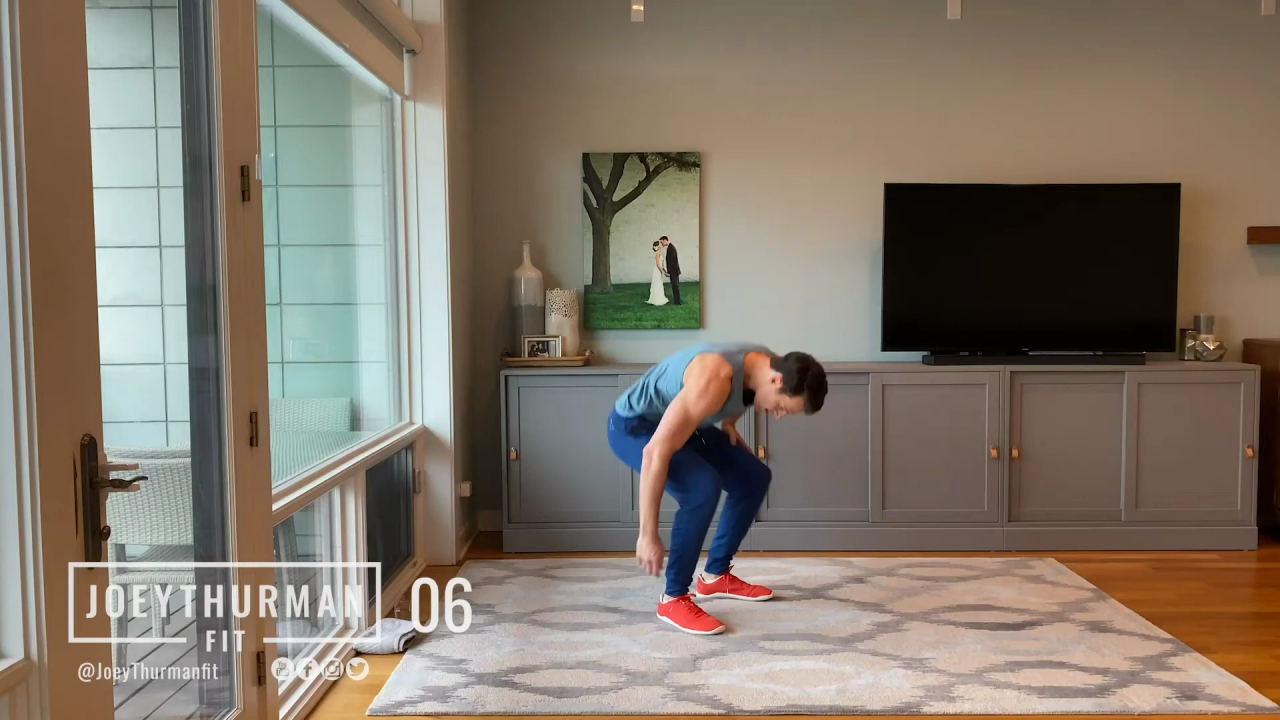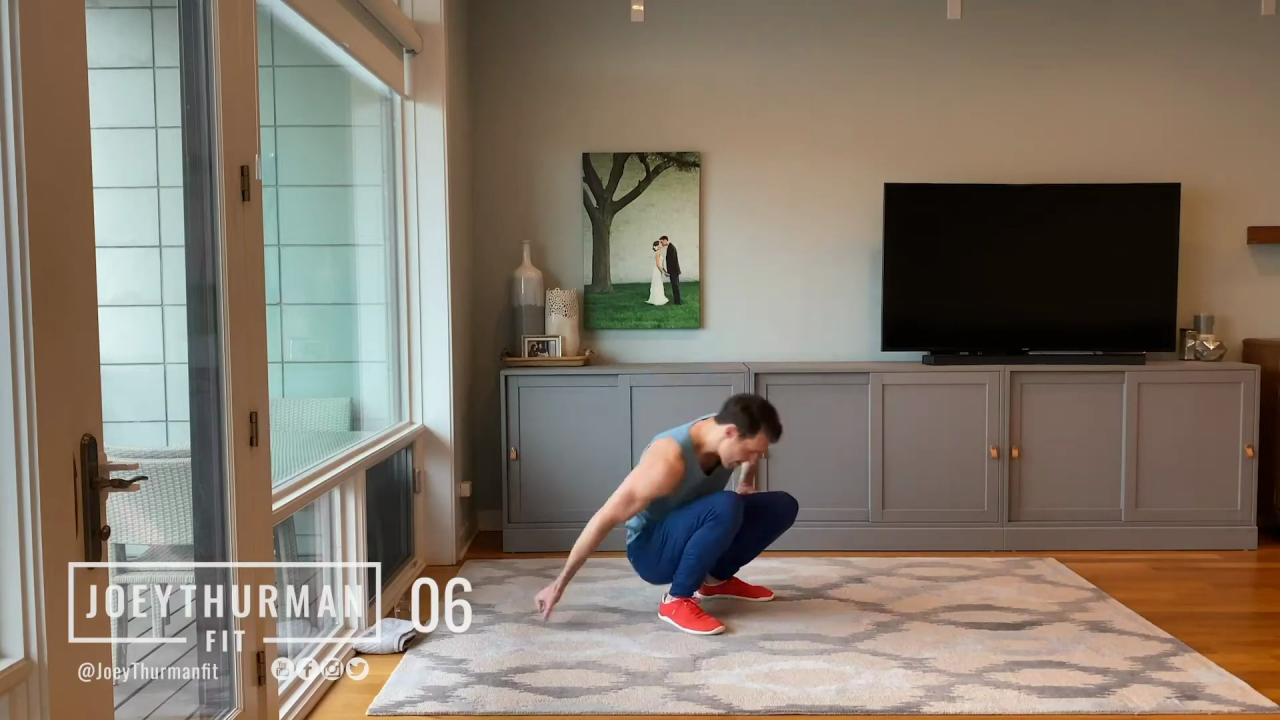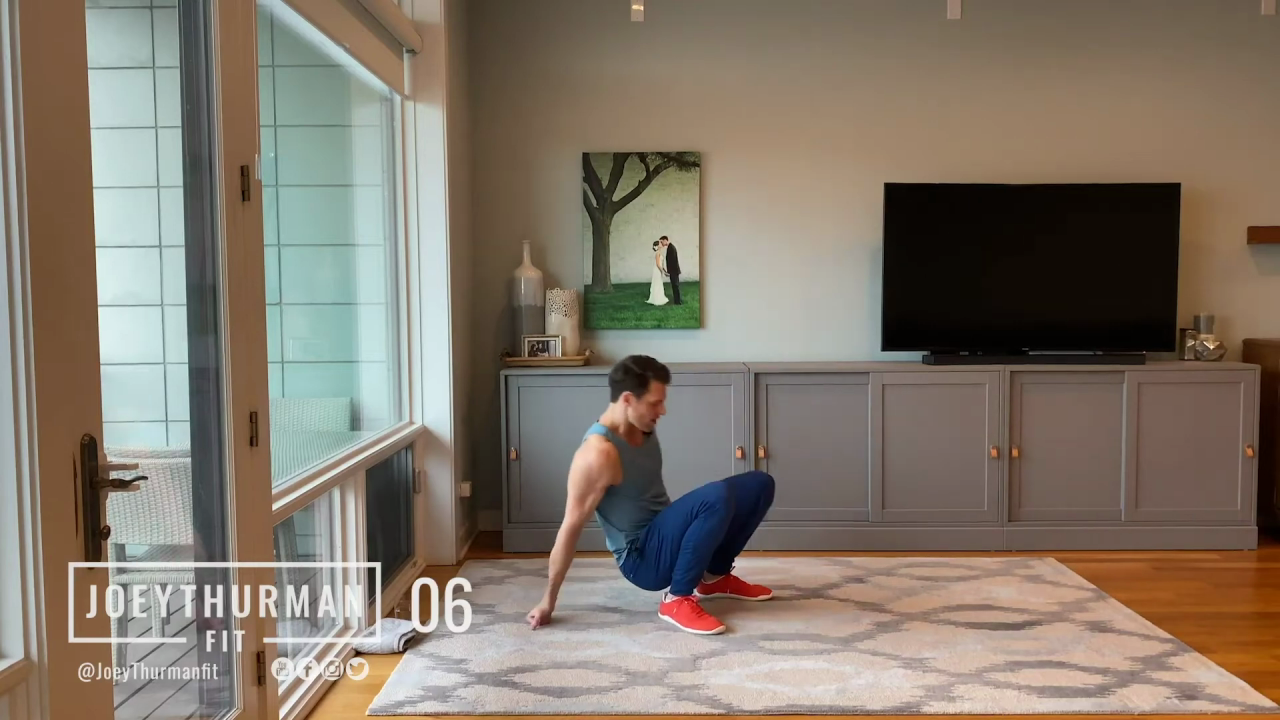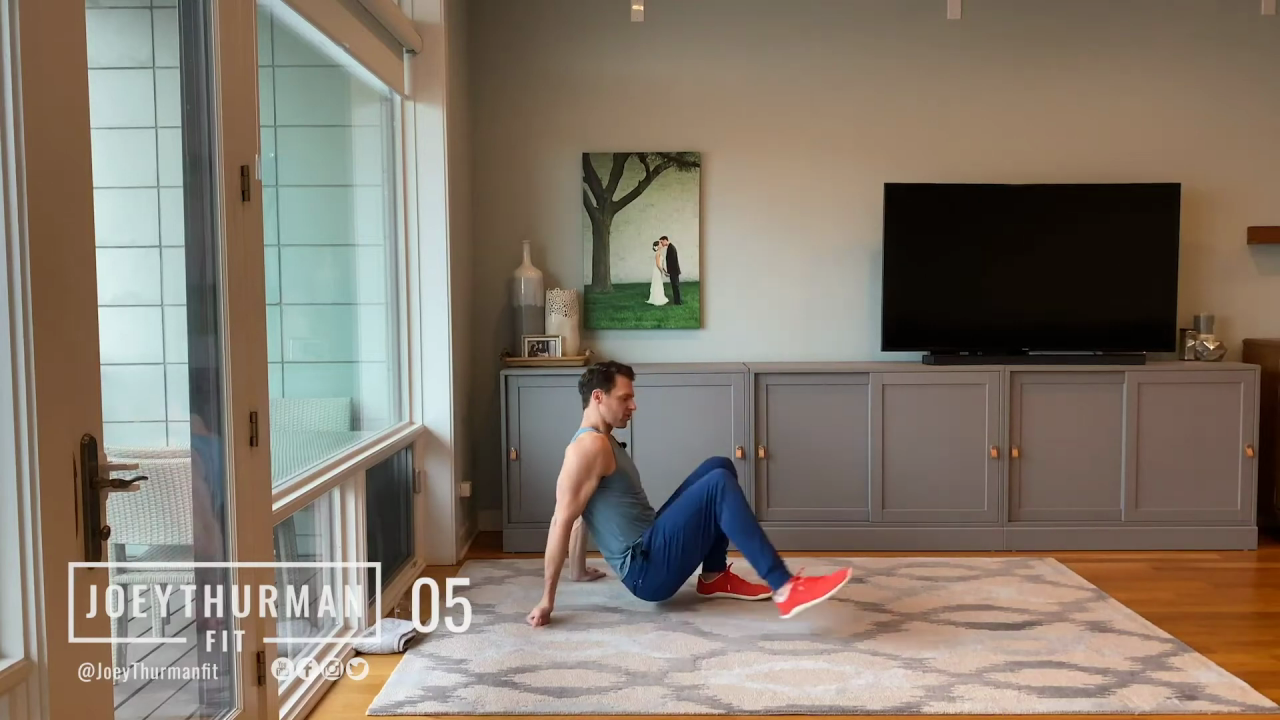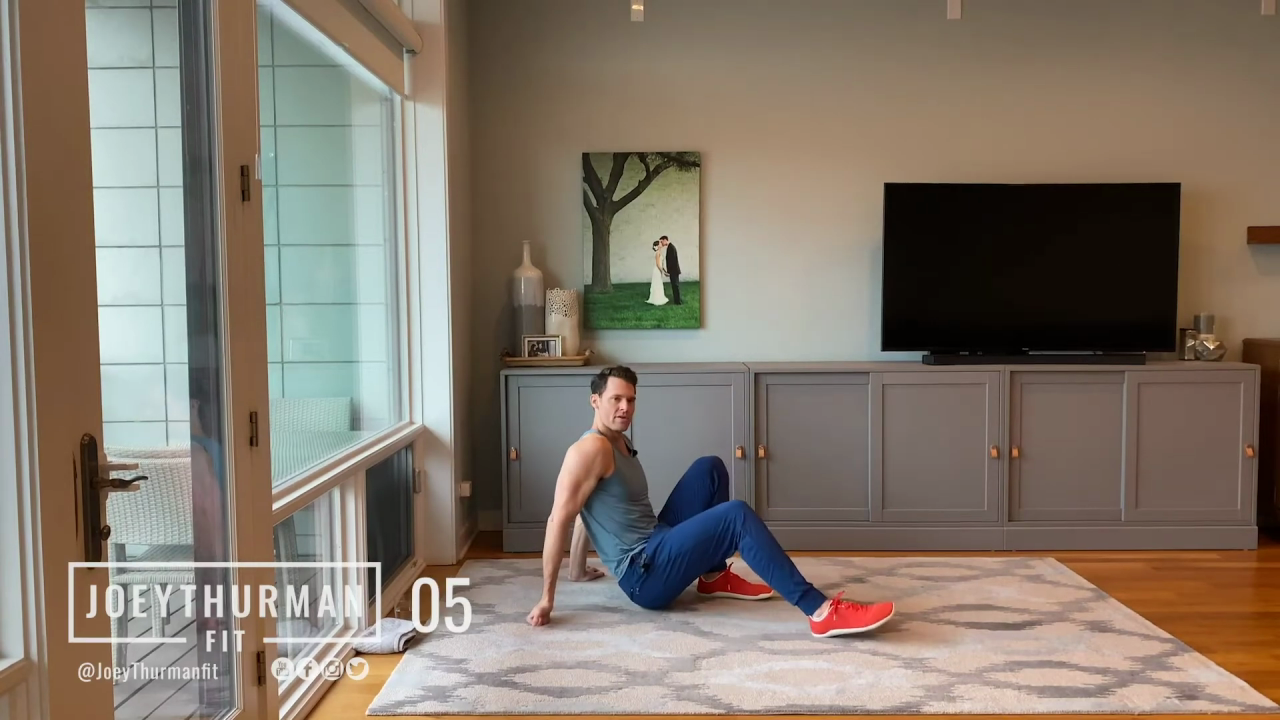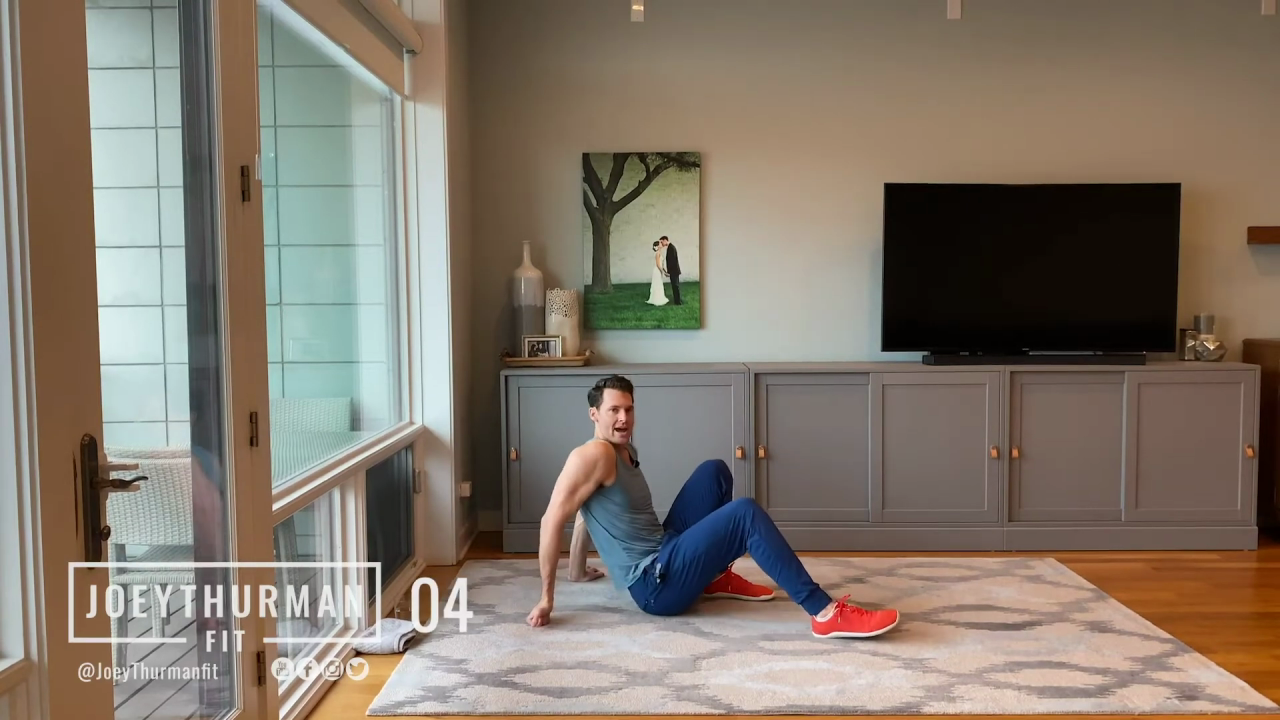
dt=0.4s
person 1, frame 1
left shoulder: (766, 364)
right shoulder: (716, 378)
right elbow: (655, 453)
left wrist: (729, 426)
right wrist: (648, 536)
right hip: (634, 427)
left knee: (754, 478)
right knee: (703, 489)
left ankle: (714, 576)
right ankle: (674, 597)
person 1, frame 2
left shoulder: (725, 435)
right shoulder: (670, 459)
right elbow: (603, 519)
left wrist: (746, 485)
right wrist: (559, 585)
left hip: (688, 533)
right hip: (650, 549)
left knee: (783, 507)
right knee: (726, 507)
left ankle: (717, 579)
right ankle: (677, 600)
person 1, frame 3
left shoulder: (638, 425)
right shoulder: (598, 453)
right elbow: (570, 527)
right wrist: (548, 603)
left hip: (664, 533)
right hip: (643, 560)
left knee: (759, 484)
right knee: (717, 497)
left ankle: (715, 576)
right ankle: (677, 598)
person 1, frame 4
left shoulder: (602, 440)
right shoulder: (589, 447)
left elbow: (582, 515)
right elbow: (562, 520)
left wrist: (579, 569)
right wrist: (547, 600)
left hip: (651, 545)
right hip: (646, 568)
left knee: (719, 468)
right knee: (721, 481)
left ankle: (714, 577)
right ankle: (787, 590)
person 1, frame 5
left shoulder: (620, 443)
right shoulder: (590, 449)
left elbow: (589, 512)
right elbow: (559, 519)
left wrist: (578, 570)
right wrist: (547, 598)
left hip: (658, 545)
right hip: (645, 576)
left knee: (710, 468)
right knee: (738, 516)
left ankle: (714, 577)
right ankle: (821, 612)
person 1, frame 6
left shoulder: (625, 451)
right shoulder: (593, 455)
left elbow: (588, 513)
right elbow: (553, 520)
left wrist: (577, 570)
right wrist: (546, 598)
left hip: (666, 552)
right hip: (656, 584)
left knee: (714, 471)
right knee: (746, 513)
left ankle: (718, 577)
right ankle: (825, 613)
